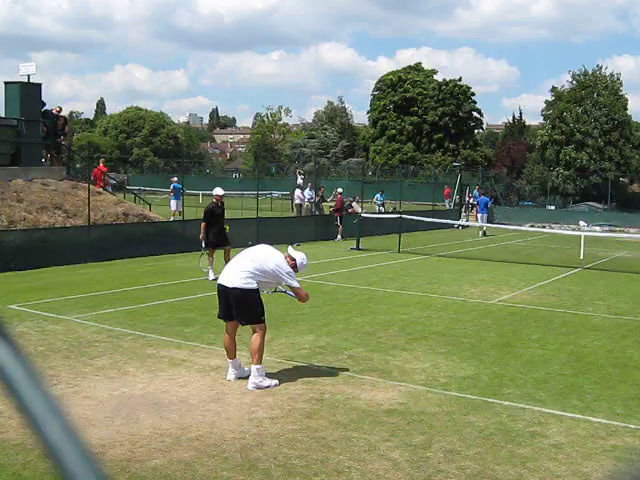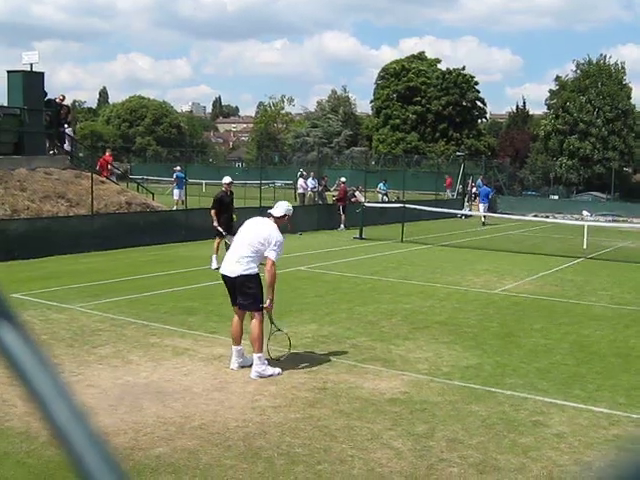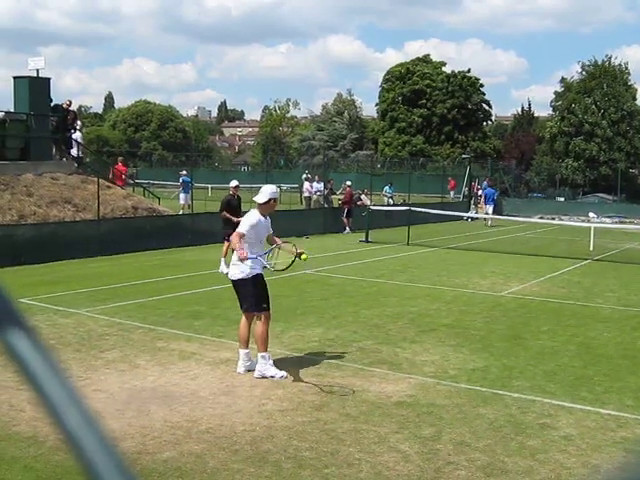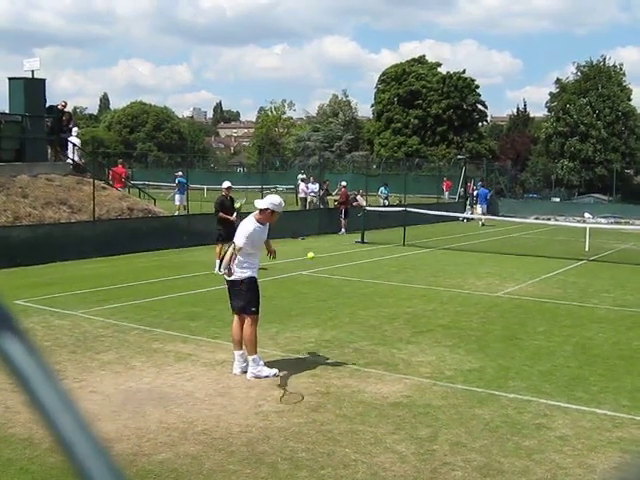
dt=0.4s
person 1, frame 1
left shoulder: (267, 249)
right shoulder: (284, 268)
right elbow: (303, 297)
left hip: (224, 281)
right hip: (243, 286)
left knee: (230, 328)
right knee: (259, 329)
left ankle: (234, 370)
right ankle: (257, 378)
person 1, frame 2
left shoulder: (254, 220)
right shoulder: (276, 236)
right elbow: (270, 268)
right wrist: (270, 298)
left hip: (227, 269)
right hip: (245, 272)
left knee: (239, 313)
right knee: (257, 316)
left ankle: (237, 358)
right ankle: (259, 366)
person 1, frame 3
left shoulder: (264, 219)
right shoulder: (253, 219)
left elbow: (271, 238)
right elbow: (236, 236)
right wrist: (239, 250)
left hip: (241, 274)
right hip: (248, 274)
left knee: (248, 316)
right knee: (263, 316)
left ankle: (244, 361)
right ankle: (264, 366)
person 1, frame 4
left shoulder: (261, 219)
right shoulder: (250, 229)
right elbow: (234, 250)
left wrist: (269, 246)
right wrist: (229, 262)
left hip: (242, 275)
right hip: (242, 276)
left knee: (239, 317)
right knee: (251, 319)
left ankle: (240, 363)
right ankle: (255, 367)
